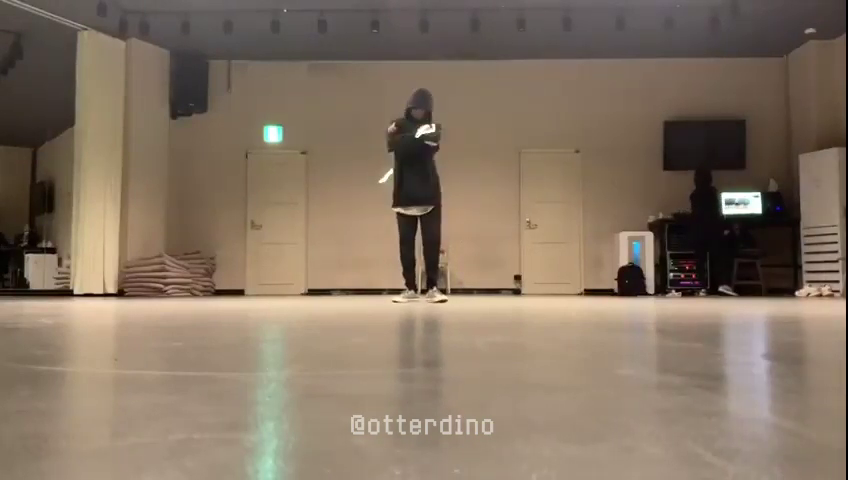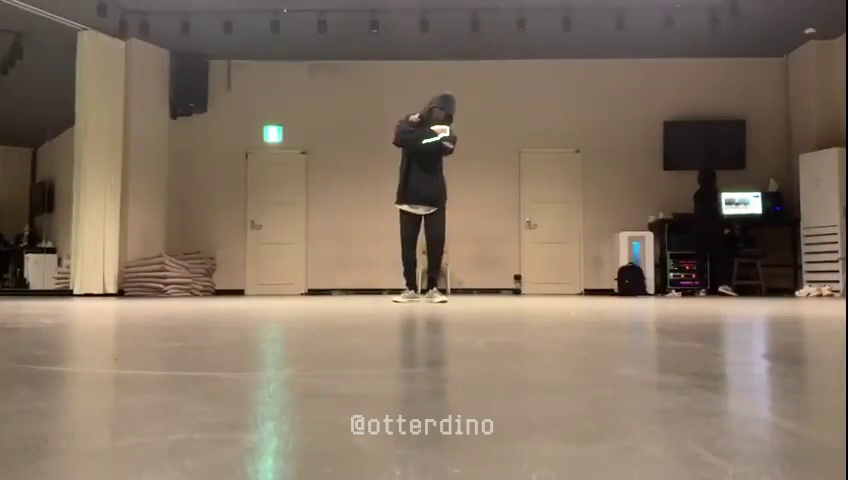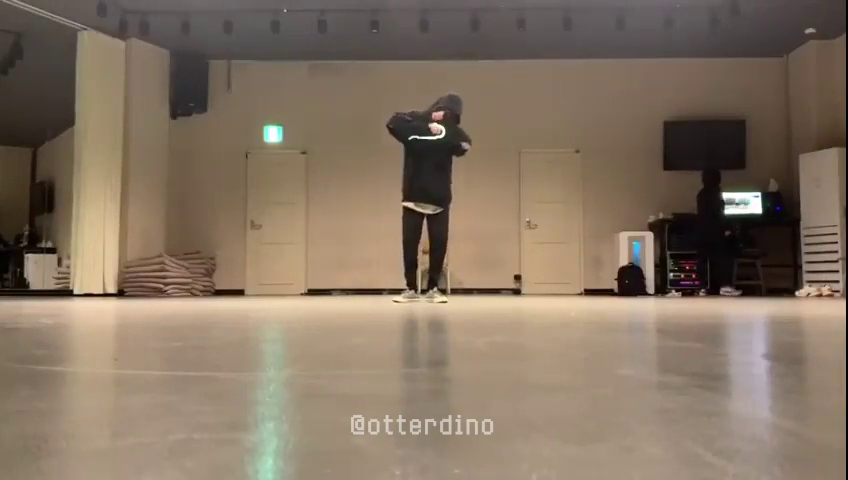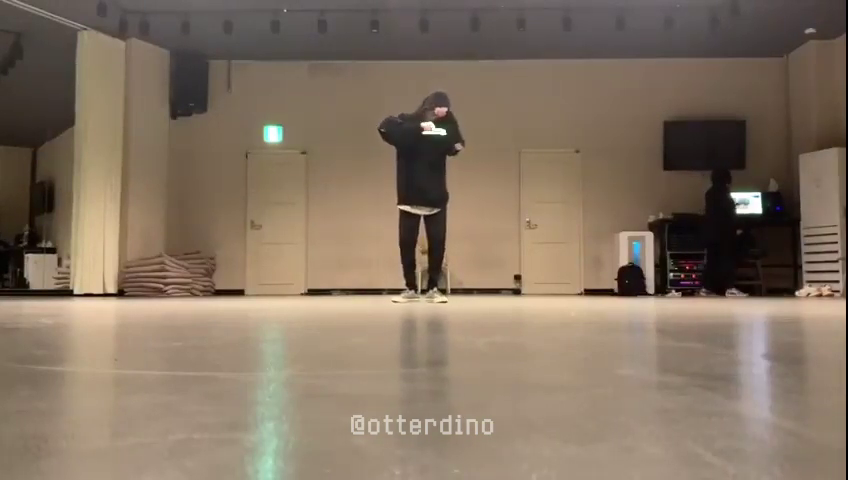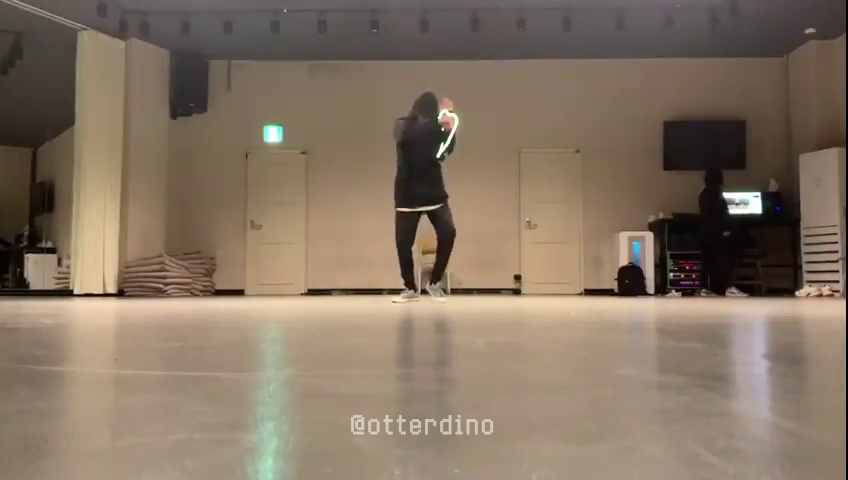
dt=0.4s
person 1, frame 1
left shoulder: (432, 127)
right shoulder: (399, 125)
left elbow: (431, 145)
right elbow: (395, 145)
left wrist: (405, 138)
right wrist: (418, 135)
left hip: (429, 194)
right hip: (405, 194)
left knee: (432, 241)
right knee: (406, 241)
left ankle: (432, 287)
right ankle: (410, 288)
person 1, frame 2
left shoulder: (444, 131)
right shoulder: (410, 122)
left elbow: (448, 146)
right elbow: (400, 138)
left wrist: (430, 132)
right wrist: (430, 132)
left hip: (434, 195)
right hip: (409, 193)
left knee: (436, 241)
right knee: (408, 242)
left ankle: (432, 287)
right ankle: (411, 288)
person 1, frame 3
left shoulder: (450, 130)
right shoulder: (417, 120)
left elbow: (464, 146)
right elbow: (393, 123)
left wrist: (449, 122)
right wrist: (425, 128)
left hip: (439, 196)
right hip: (414, 194)
left knee: (439, 242)
right knee: (409, 242)
left ankle: (433, 288)
right ankle: (411, 288)
person 1, frame 4
left shoulder: (443, 128)
right shoulder: (407, 122)
left elbow: (456, 146)
right elbow: (384, 128)
left wrist: (448, 118)
right wrist: (418, 128)
left hip: (436, 196)
right hip: (410, 195)
left knee: (437, 242)
right knee: (407, 242)
left ankle: (433, 288)
right ankle: (410, 288)
person 1, frame 5
left shoulder: (434, 130)
right shoulder: (403, 125)
left elbow: (446, 150)
right elbow: (407, 137)
left wrist: (445, 128)
right wrist: (437, 125)
left hip: (434, 193)
right hip: (408, 195)
left knee: (448, 232)
right knee: (403, 241)
left ankle: (435, 282)
right ankle: (410, 288)
person 2, frame 1
left shoulder: (694, 195)
right shoulder: (712, 192)
right elbow: (716, 213)
right wrist: (723, 228)
left hip: (699, 232)
right hip: (712, 231)
left knee: (702, 259)
right knee: (722, 257)
right ankle: (723, 284)
person 2, frame 2
left shoulder: (697, 194)
right shoulder: (713, 192)
right elbow: (716, 212)
right wrist: (723, 228)
left hip: (700, 231)
right hip: (713, 231)
left knee: (703, 259)
right knee: (722, 257)
right ankle: (723, 284)
person 2, frame 3
left shoulder: (701, 194)
right shoulder: (715, 193)
right elbow: (718, 213)
right wrist: (725, 229)
left hip: (703, 231)
right hip: (715, 231)
left knee: (705, 259)
right knee: (723, 258)
left ankle: (706, 287)
right ankle: (724, 286)
person 2, frame 4
left shoulder: (710, 193)
right shoulder: (724, 193)
right elbow: (729, 212)
right wrist: (735, 228)
left hip: (711, 231)
right hip: (724, 232)
left knee: (712, 259)
right knee: (728, 259)
left ankle: (707, 287)
right ankle: (730, 288)
person 2, frame 5
left shoulder: (703, 194)
right shoulder: (716, 193)
right elbow: (722, 212)
right wrist: (726, 229)
left hip: (706, 232)
right hip: (717, 233)
left knee: (708, 261)
right knee: (726, 259)
left ankle: (707, 288)
right ankle: (729, 288)
